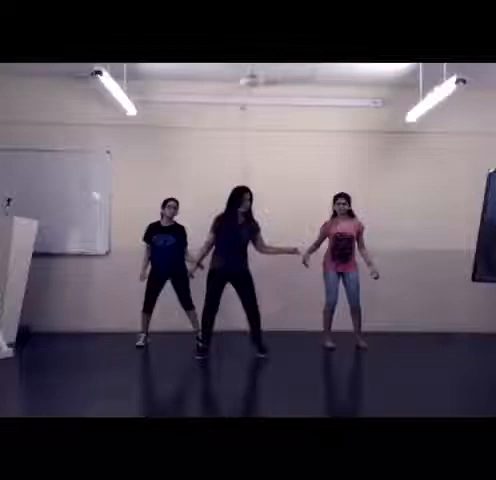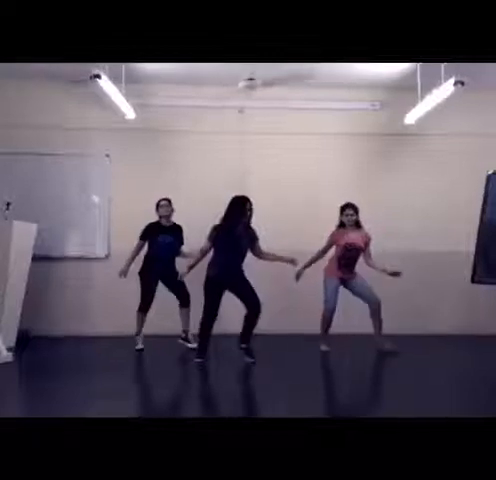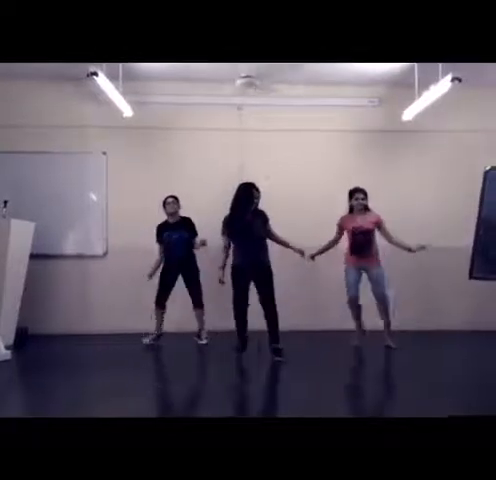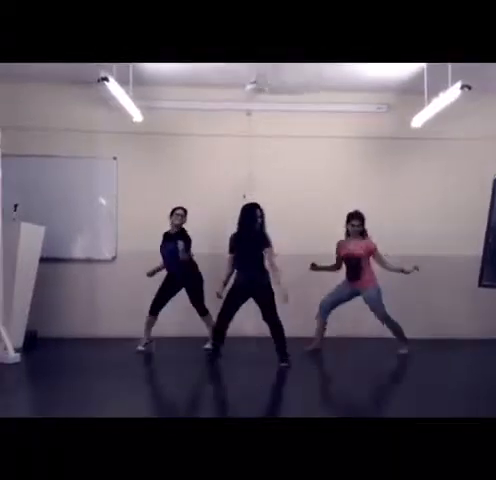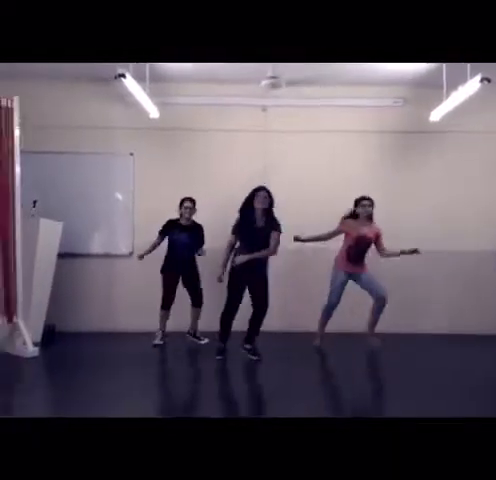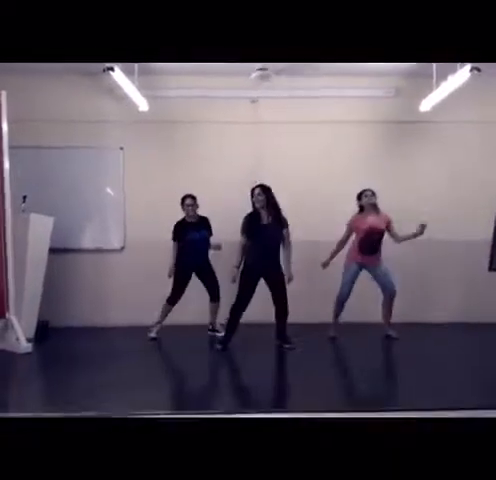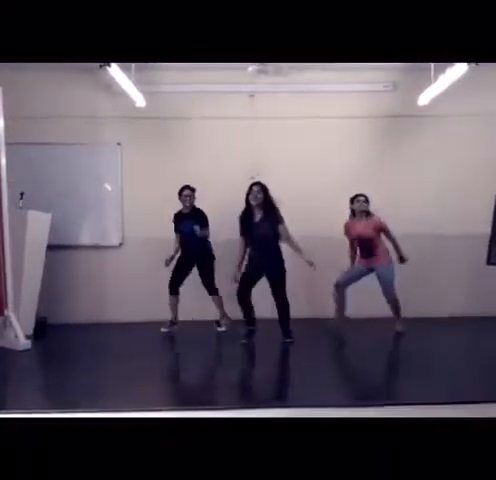
dt=0.4s
person 1, frame 1
left shoulder: (251, 224)
right shoulder: (221, 220)
left elbow: (262, 248)
right elbow: (209, 244)
left wrist: (288, 250)
right wrist: (196, 263)
left hip: (240, 270)
right hip: (218, 269)
left knee: (251, 307)
right knee: (210, 306)
left ankle: (258, 342)
right ankle: (204, 345)
person 1, frame 2
left shoulder: (249, 232)
right shoulder: (219, 230)
left elbow: (260, 253)
right elbow: (204, 250)
left wrist: (284, 258)
right wrist: (189, 267)
left hip: (236, 276)
right hip: (215, 277)
left knee: (254, 306)
right knee: (210, 314)
left ankle: (245, 343)
right ankle: (202, 349)
person 1, frame 3
left shoulder: (260, 216)
right shoulder: (230, 220)
left elbow: (271, 235)
right elbow: (225, 246)
left wrist: (293, 248)
right wrist: (222, 268)
left hip: (261, 265)
right hip: (240, 267)
left knee: (269, 304)
right knee: (240, 305)
left ankle: (275, 345)
right ankle: (241, 341)
person 1, frame 4
left shoulder: (263, 238)
right shoulder: (236, 238)
left elbow: (272, 263)
right elbow: (231, 264)
left wrist: (281, 286)
right wrist: (223, 286)
left hip: (261, 284)
right hip: (241, 284)
left knee: (271, 319)
right knee: (223, 317)
left ankle: (283, 354)
right ankle: (215, 349)
person 1, frame 5
left shoulder: (273, 224)
right shoulder: (242, 221)
left elbow: (272, 249)
right elbow: (230, 245)
left wrist: (248, 257)
right wrist: (222, 268)
left hip: (258, 270)
right hip: (238, 269)
left knee: (260, 307)
right knee: (231, 306)
left ankle: (249, 343)
right ankle: (221, 344)
person 1, frame 6
left shoulder: (280, 220)
right shoulder: (250, 219)
left elbow: (286, 245)
right elbow: (243, 244)
left wrist: (288, 268)
right wrist: (236, 267)
left hip: (272, 266)
right hip: (251, 266)
left knee: (281, 301)
right knee: (241, 301)
left ankle: (281, 335)
right ankle: (226, 336)
person 1, frame 7
left shoulder: (274, 215)
right shoulder: (245, 217)
left elbow: (287, 238)
right elbow: (244, 243)
left wrist: (303, 255)
right wrist: (238, 266)
left hip: (274, 262)
right hip: (256, 261)
left knee: (280, 297)
right knee: (242, 292)
left ankle: (286, 330)
right ankle: (250, 327)
person 2, frame 1
left shoulder: (357, 225)
right shoulder: (328, 225)
left elbow: (362, 248)
right elbow: (317, 244)
left wrist: (371, 265)
right wrist: (307, 254)
left hip: (350, 267)
right hip: (331, 267)
left knee: (355, 303)
right knee: (331, 301)
left ankle: (358, 337)
right ankle: (327, 337)
person 2, frame 2
left shoulder: (364, 236)
right shoulder: (337, 235)
left elbow: (368, 260)
right elbow: (321, 253)
left wrist: (386, 271)
right wrist: (303, 268)
left hip: (351, 276)
right hip: (333, 274)
left knee: (375, 302)
right knee: (330, 307)
left ankle: (381, 340)
right ankle: (323, 340)
person 2, frame 3
left shoulder: (374, 218)
right shoulder: (344, 220)
left elbow: (389, 237)
right elbow: (335, 240)
left wrist: (409, 248)
right wrist: (318, 252)
left hip: (372, 262)
right hip: (352, 263)
left knee: (381, 296)
right knee: (353, 296)
left ankle: (388, 335)
right ankle: (359, 331)
person 2, frame 4
left shoulder: (368, 244)
right shoulder: (341, 245)
left elbow: (383, 264)
right elbow: (337, 266)
left wrist: (404, 270)
right wrist: (318, 267)
left hip: (368, 285)
right hip: (350, 285)
left knee: (383, 316)
right knee: (325, 305)
left ankle: (403, 343)
right ankle: (318, 342)
person 2, frame 5
left shoulder: (375, 230)
right shoulder: (349, 224)
left elbow: (383, 253)
right elbow: (329, 235)
left wrist: (403, 252)
right wrist: (305, 239)
left hip: (360, 270)
right hip: (342, 268)
left knee: (381, 297)
right knee: (333, 302)
left ankle: (371, 332)
right ankle: (319, 334)
person 2, frame 6
left shoulder: (384, 218)
right shoulder: (356, 219)
left elbow: (397, 239)
right elbow: (344, 240)
left wrist: (416, 233)
right wrist: (330, 259)
left hip: (374, 261)
right hip: (355, 259)
left knee: (390, 290)
right knee: (344, 293)
left ankle: (387, 326)
right ankle: (334, 324)
person 2, frame 7
left shoulder: (376, 222)
right shoulder: (348, 226)
left elbow: (390, 237)
left wrist: (400, 254)
right wrist: (352, 266)
left hip: (382, 262)
right hip: (364, 262)
left knee: (389, 295)
right knee: (339, 284)
left ankle: (398, 321)
right ankle: (340, 317)
person 3, frame 1
left shoulder: (180, 230)
right shoulder: (152, 228)
left elbow: (184, 253)
right elbow: (148, 250)
left wrist: (195, 261)
right wrist: (144, 269)
left hip: (178, 271)
right hip: (157, 271)
left knee: (187, 302)
right knee: (148, 302)
left ankle: (200, 334)
right ankle: (143, 334)
person 3, frame 2
left shoulder: (177, 229)
right shoulder: (152, 227)
left elbow: (178, 252)
right elbow: (139, 247)
left wrist: (190, 255)
right wrist: (126, 266)
left hip: (169, 270)
right hip: (150, 270)
left knee: (184, 296)
right knee: (146, 302)
left ankle: (185, 334)
right ankle: (138, 337)
person 3, frame 3
left shoulder: (187, 222)
right shoulder: (161, 228)
left elbow: (194, 245)
right elbow: (162, 251)
left wrist: (200, 243)
right wrist: (154, 269)
left hip: (189, 265)
right hip: (170, 266)
left knee: (197, 297)
right knee: (161, 298)
left ankle: (201, 332)
right ankle: (158, 332)
person 3, frame 4
left shoulder: (184, 236)
right shoulder: (166, 236)
left elbow: (184, 258)
left wrist: (183, 252)
right wrist: (155, 270)
left hip: (190, 276)
right hip: (173, 277)
left knee: (200, 307)
right knee: (155, 306)
right ankle: (146, 339)
person 3, frame 5
left shoulder: (198, 229)
right shoulder: (171, 224)
left elbow: (199, 250)
right elbow: (158, 241)
left wrist: (200, 252)
right wrist: (145, 253)
left hip: (189, 267)
right hip: (171, 267)
left knee: (198, 297)
right knee: (167, 300)
left ankle: (193, 331)
right ankle: (161, 332)
person 3, frame 6
left shoulder: (205, 222)
right shoulder: (180, 226)
left elbow: (206, 243)
right elbow: (176, 247)
left wrist: (213, 246)
right wrist: (172, 266)
left hip: (202, 263)
right hip: (184, 264)
left knee: (215, 292)
right knee: (175, 296)
left ankle: (212, 325)
right ankle: (158, 324)
person 3, frame 7
left shoulder: (199, 213)
right shoulder: (177, 216)
left elbow: (207, 235)
right elbow: (179, 239)
left wrist: (200, 233)
right wrist: (172, 255)
left hip: (203, 254)
right hip: (187, 254)
left knee: (210, 286)
right knee: (173, 284)
left ankle: (222, 318)
right ankle: (173, 319)
